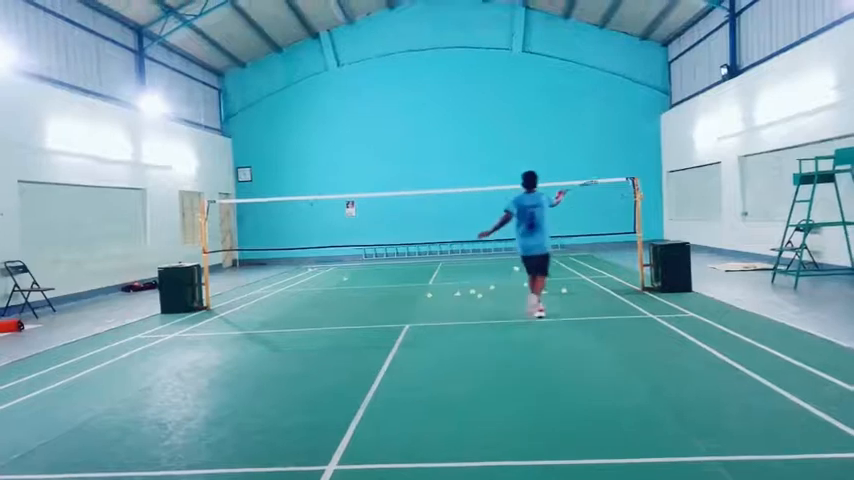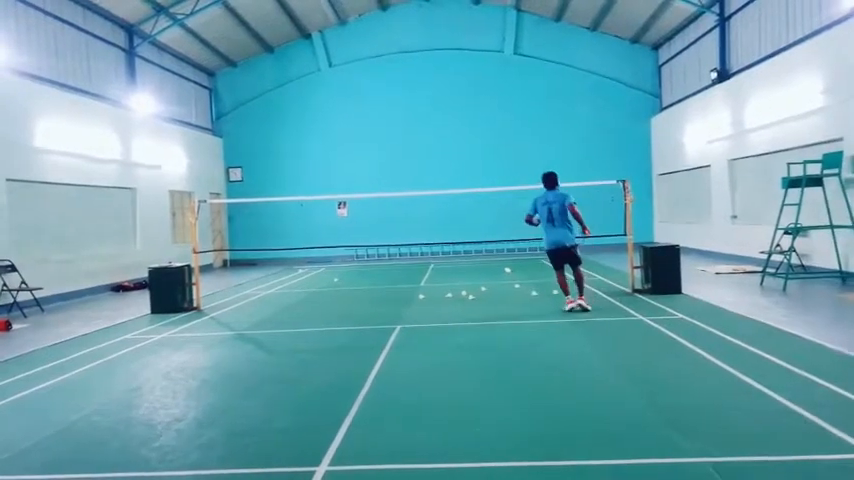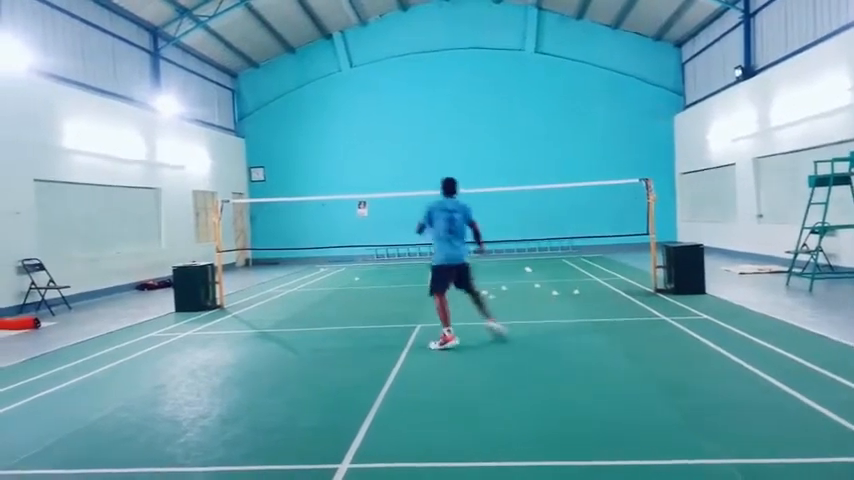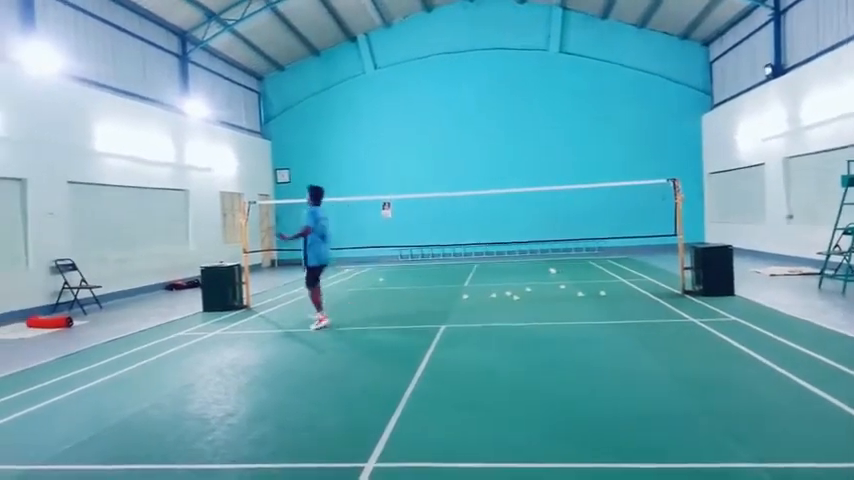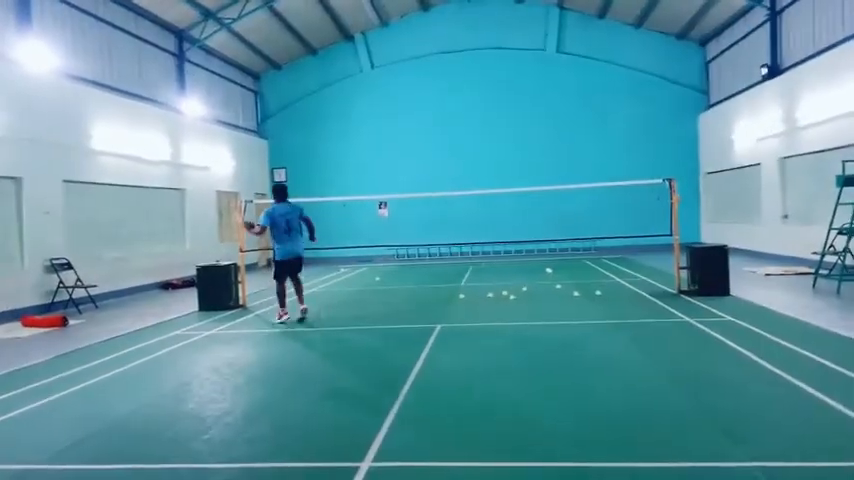
dt=1s
person 1, frame 1
left shoulder: (517, 200)
right shoulder: (543, 198)
left elbow: (507, 217)
right elbow: (554, 203)
left wrist: (490, 231)
right wrist: (560, 197)
left hip: (525, 246)
right hip: (541, 246)
left knee: (532, 276)
right knee: (541, 276)
left ankle: (538, 307)
right ankle: (534, 297)
person 1, frame 2
left shoulder: (537, 200)
right shoulder: (564, 196)
left elbow: (528, 219)
right elbow: (574, 211)
left wrist: (536, 222)
right wrist: (583, 226)
left hip: (550, 243)
right hip: (566, 240)
left knee: (559, 271)
right knee: (576, 268)
left ankle: (569, 300)
right ankle: (581, 298)
person 1, frame 3
left shoulder: (432, 207)
right shoulder: (464, 208)
left elbow: (419, 230)
right elbow: (476, 229)
left wrist: (423, 225)
right wrist: (480, 245)
left hip: (441, 259)
right hip: (460, 258)
left knee: (438, 295)
right knee: (472, 292)
left ankle: (448, 335)
right ankle: (490, 321)
person 1, frame 4
left shoulder: (310, 212)
right shoulder: (322, 213)
left elbow: (306, 231)
left wrist: (287, 238)
left hip: (313, 257)
right hip: (323, 256)
left knee: (312, 287)
right knee: (314, 284)
left ankle: (322, 317)
right ankle: (320, 313)
person 1, frame 5
left shoulder: (269, 211)
right shoulder: (296, 208)
left elbow: (260, 231)
right elbow: (309, 223)
left wrist: (251, 229)
right wrist: (311, 235)
left hip: (281, 253)
right hip: (297, 251)
left knee: (280, 281)
right knee: (295, 278)
left ankle: (283, 312)
right ankle: (302, 306)
